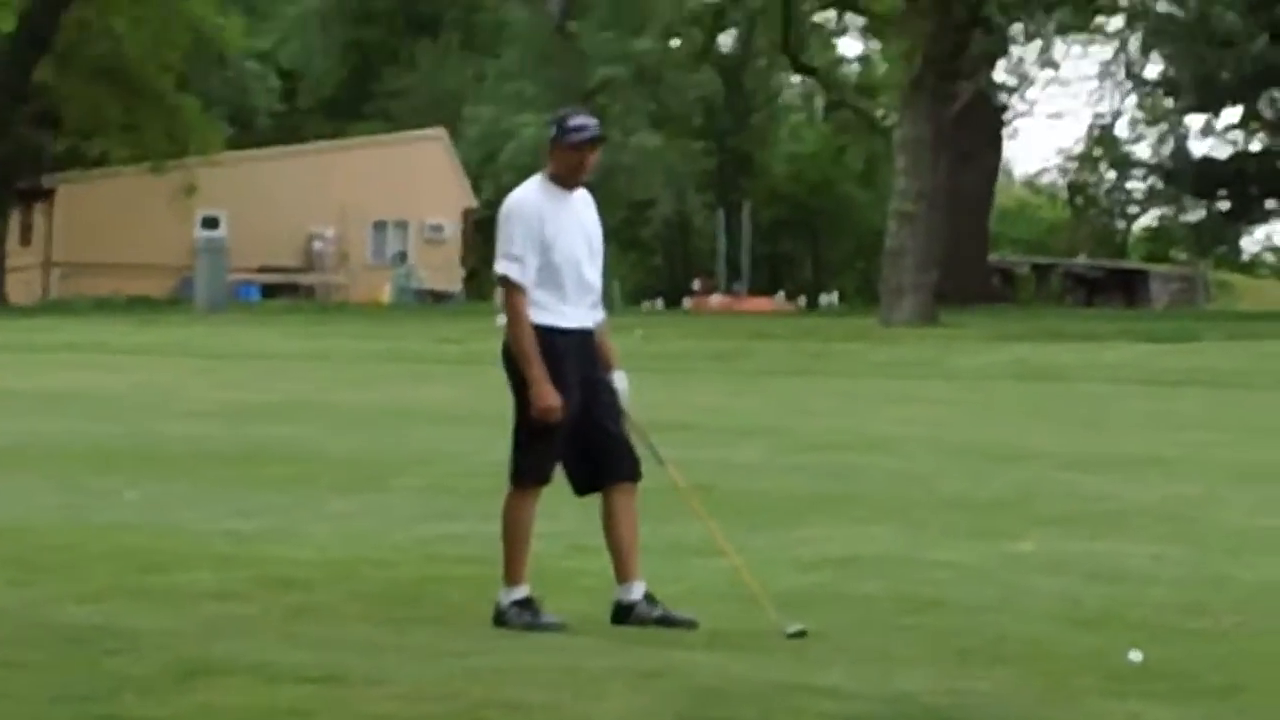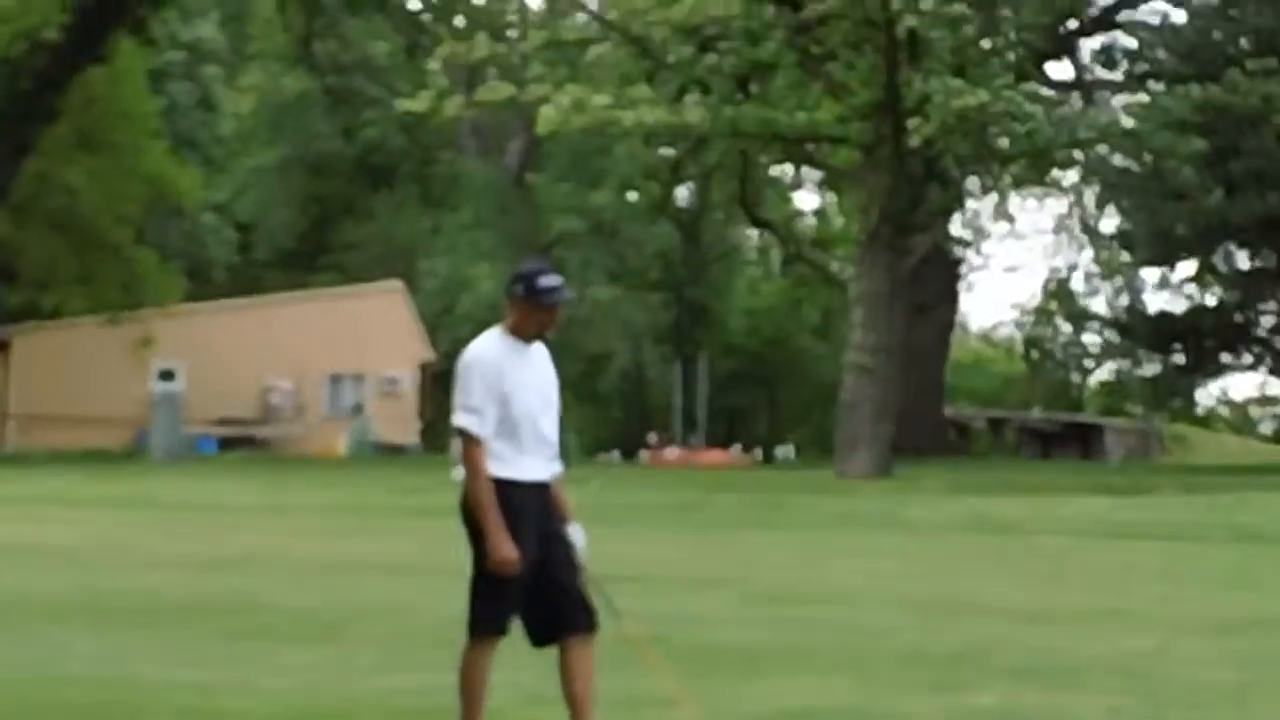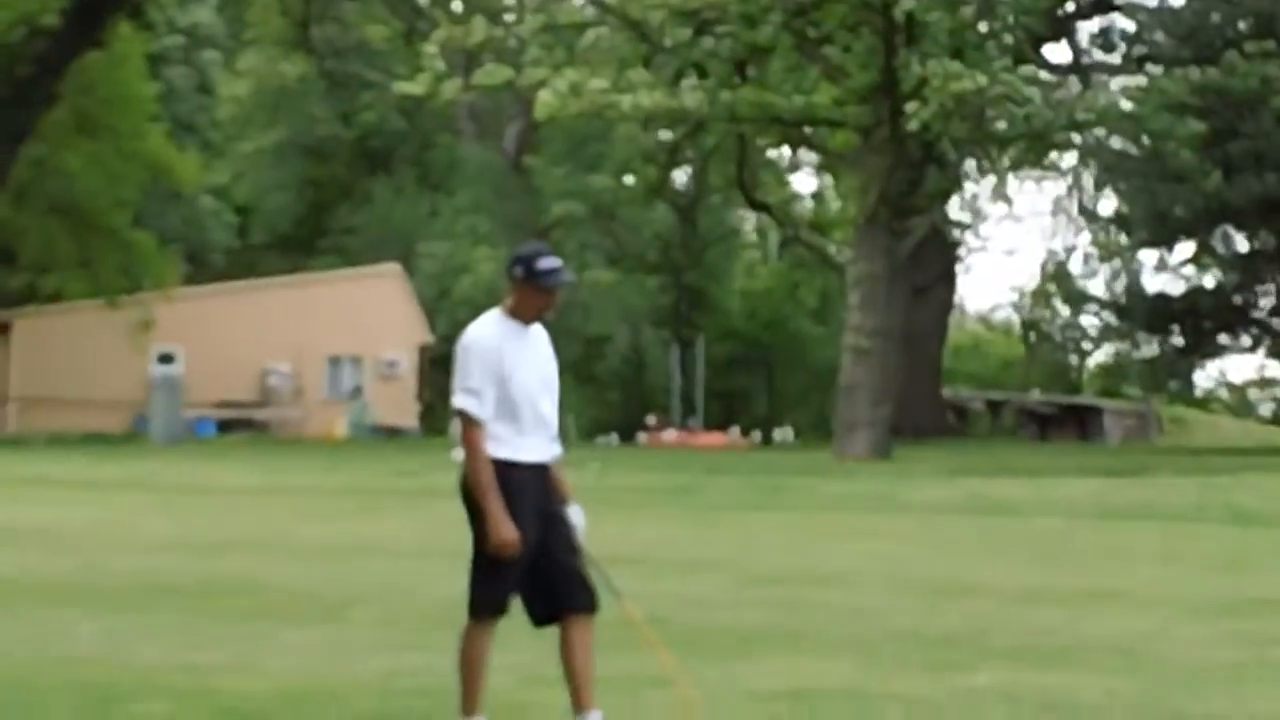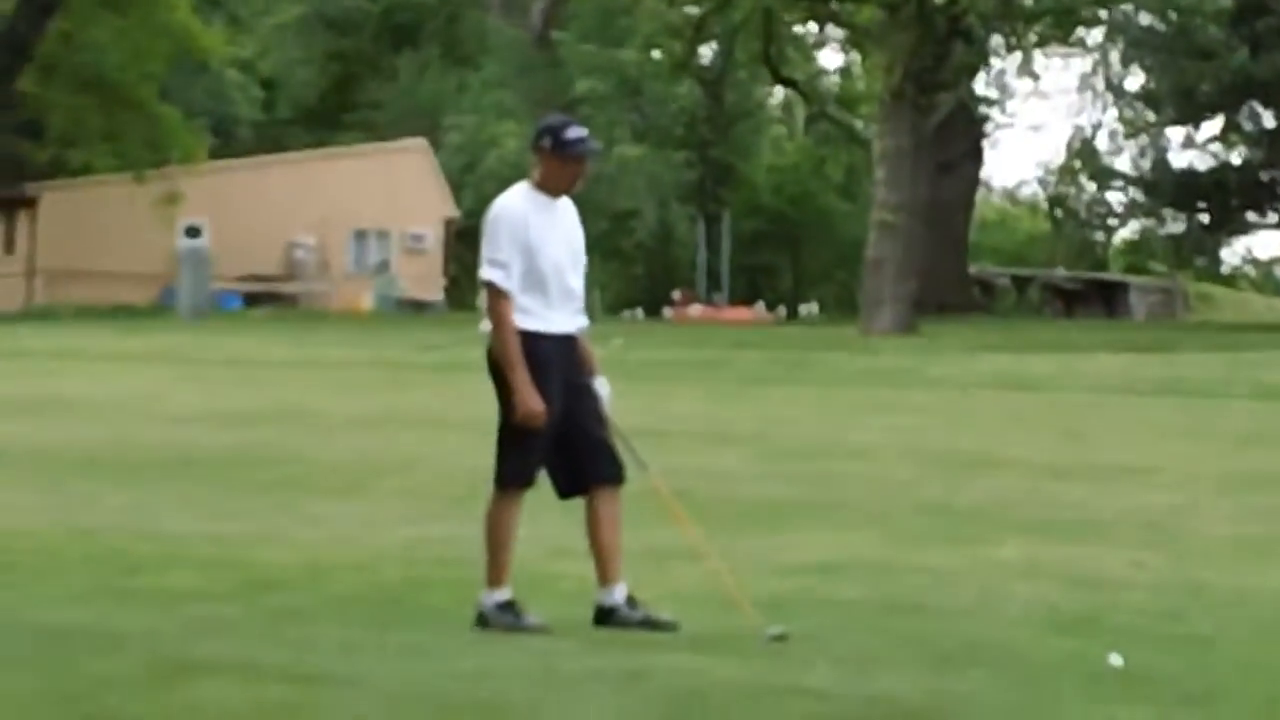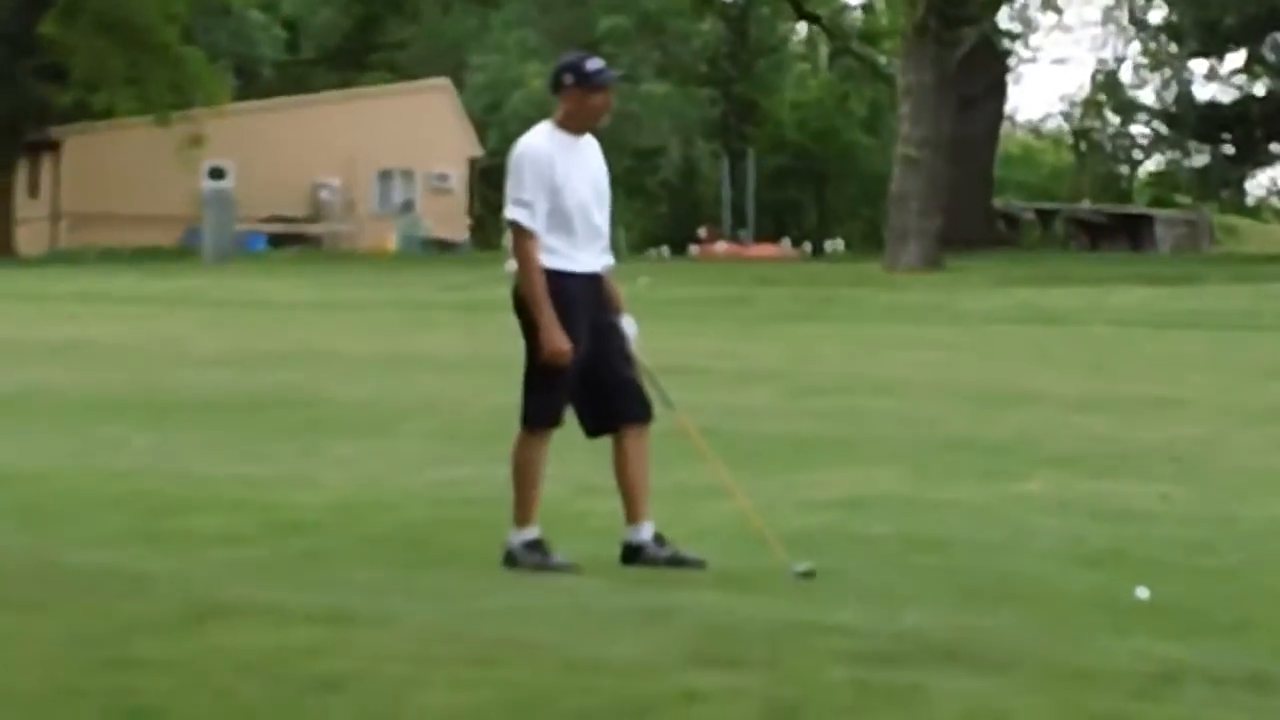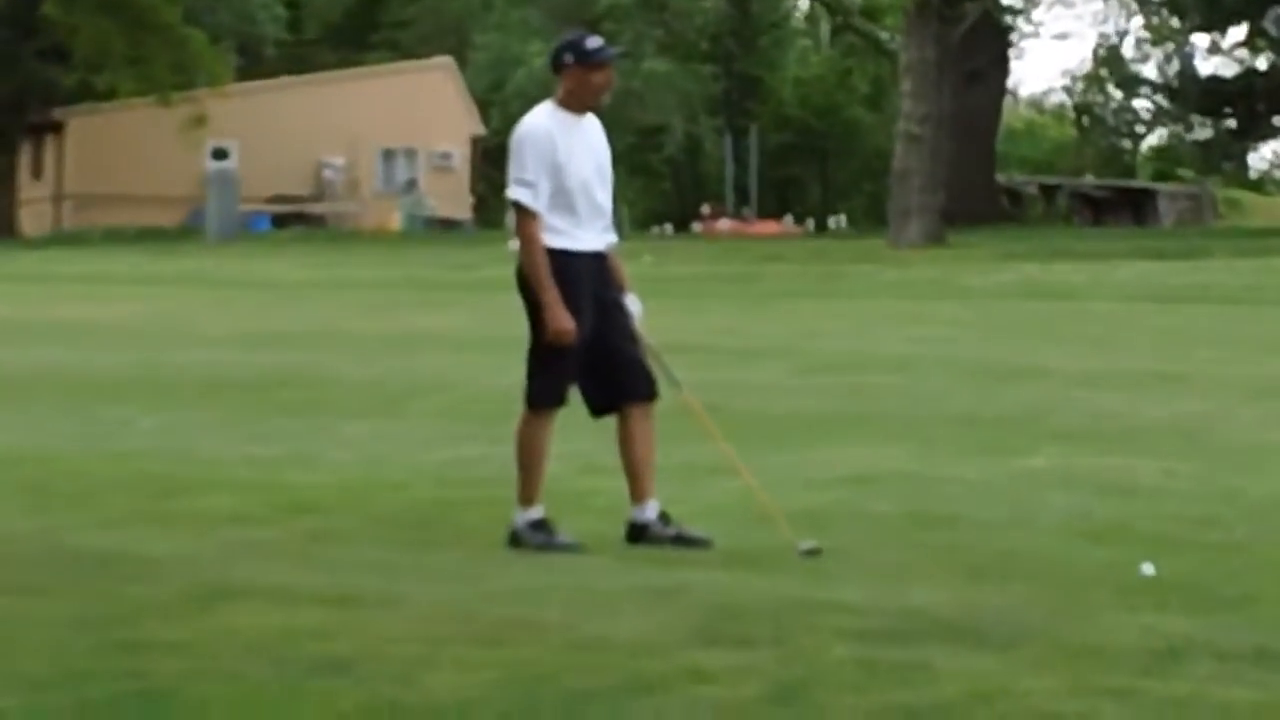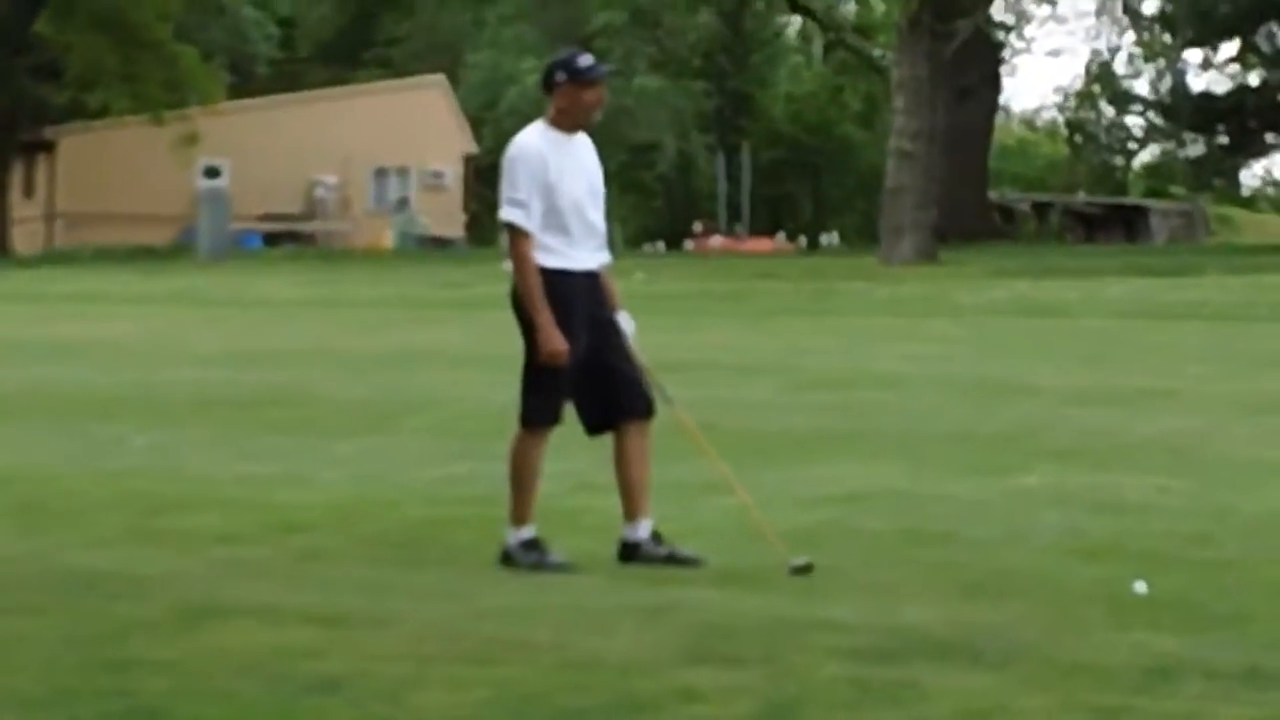
dt=0.3s
person 1, frame 1
left shoulder: (585, 202)
right shoulder: (525, 204)
right elbow: (515, 298)
left wrist: (611, 364)
right wrist: (538, 381)
left hip: (583, 348)
right hip: (543, 345)
left knee: (621, 471)
right knee: (530, 477)
left ankle: (632, 597)
right ankle: (513, 597)
person 1, frame 2
left shoulder: (541, 354)
right shoulder: (484, 357)
right elbow: (473, 452)
left wrist: (566, 516)
right wrist: (496, 535)
left hip: (539, 500)
right hip: (501, 497)
left knee: (577, 621)
right knee: (488, 629)
person 1, frame 3
left shoulder: (539, 336)
right shoulder: (482, 338)
right elbow: (472, 433)
left wrist: (565, 497)
right wrist: (495, 516)
left hip: (539, 480)
right hip: (500, 480)
left knee: (577, 602)
right knee: (487, 609)
person 1, frame 4
left shoulder: (566, 209)
right shoulder: (512, 210)
right elbow: (500, 304)
left wrist: (592, 369)
right wrist: (522, 386)
left hip: (566, 353)
right hip: (527, 351)
left knee: (604, 474)
right knee: (514, 480)
left ankle: (613, 599)
right ankle: (495, 600)
person 1, frame 5
left shoulder: (590, 147)
right shoulder: (535, 150)
right elbow: (526, 244)
left wrist: (618, 307)
right wrist: (548, 325)
left hip: (591, 292)
right hip: (553, 290)
left knee: (632, 412)
right knee: (541, 419)
left ankle: (640, 537)
right ankle: (523, 539)
person 1, frame 6
left shoulder: (592, 127)
right shoulder: (538, 129)
right elbow: (528, 224)
left wrist: (622, 286)
right wrist: (552, 304)
left hip: (595, 271)
right hip: (556, 269)
left knee: (637, 391)
right knee: (544, 399)
left ankle: (646, 516)
right ankle: (527, 519)
person 1, frame 7
left shoulder: (584, 145)
right shoulder: (529, 150)
right elbow: (521, 244)
left wrist: (614, 306)
right wrist: (545, 325)
left hip: (588, 291)
right hip: (551, 290)
left knee: (633, 409)
right knee: (539, 419)
left ankle: (638, 535)
right ankle: (519, 538)
